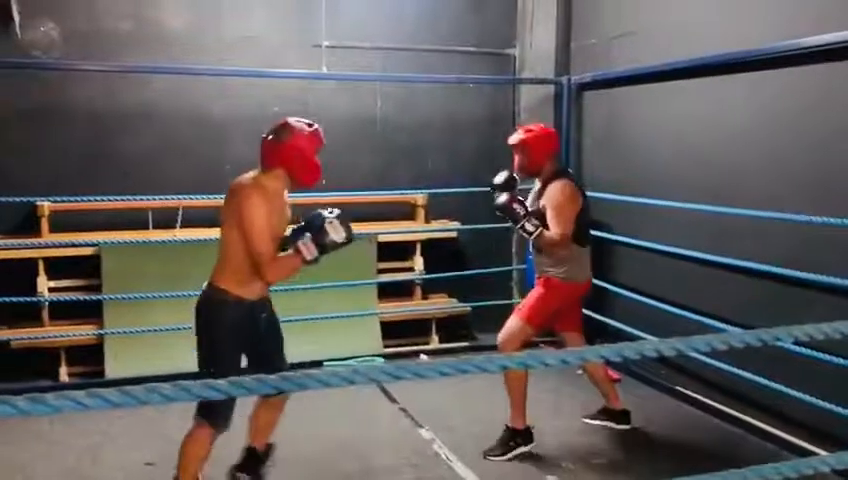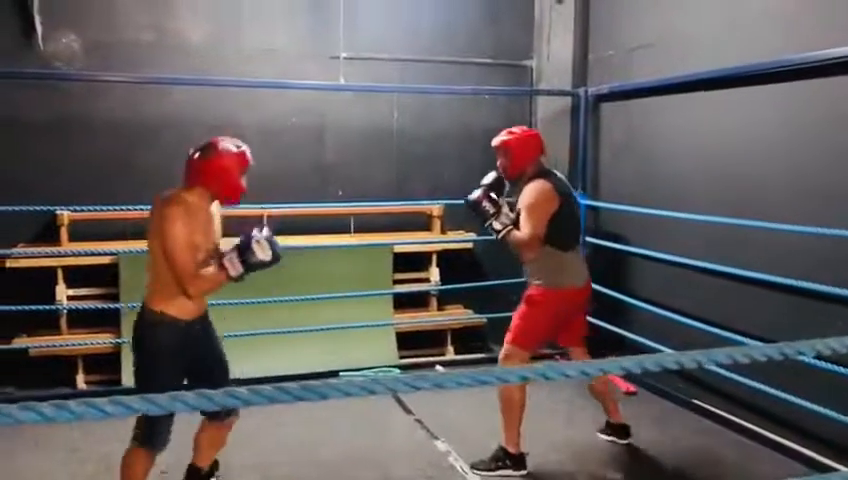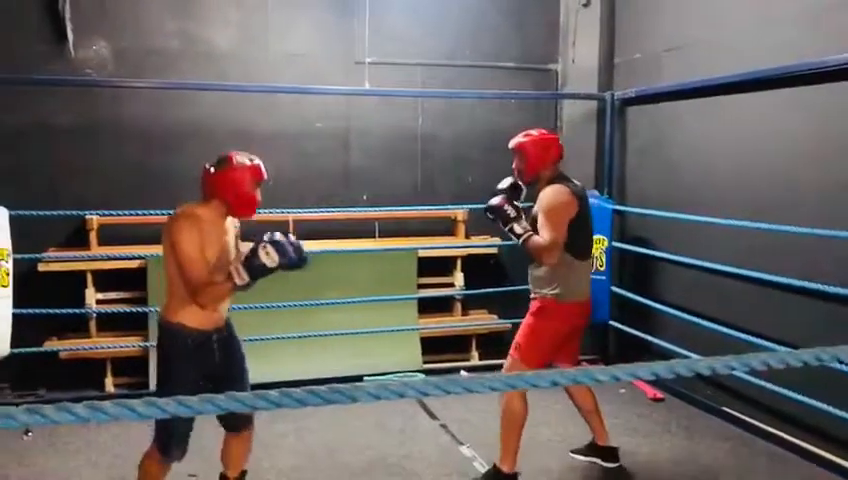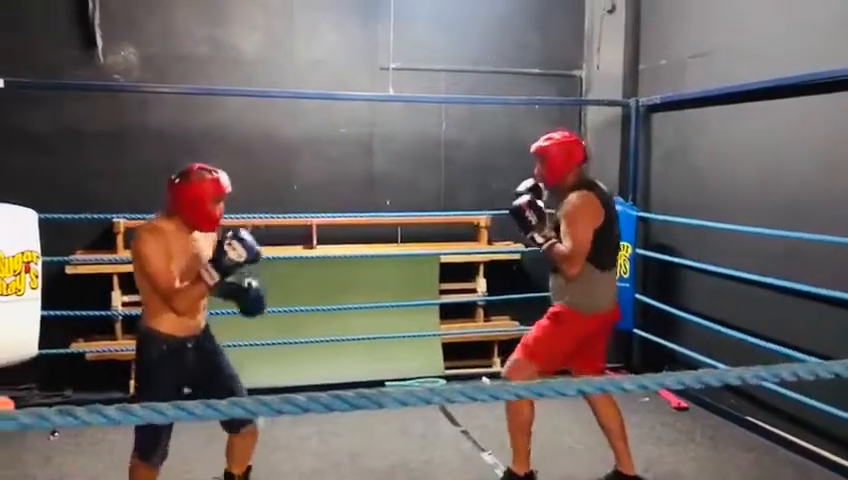
dt=0.5s
person 1, frame 1
left shoulder: (560, 190)
right shoulder: (545, 183)
left elbow: (559, 243)
right elbow: (541, 223)
left wrist: (522, 219)
right wrist: (511, 200)
left hip: (563, 280)
right hip: (564, 279)
left knee: (508, 340)
right knee: (575, 343)
left ankle: (518, 430)
right ankle: (615, 408)
person 1, frame 2
left shoulder: (537, 190)
right shoulder: (552, 180)
left elbow: (528, 247)
left wrist: (493, 218)
right wrist: (499, 205)
left hip: (551, 290)
right hip: (575, 286)
left knee: (509, 362)
right knee: (578, 355)
right ankle: (617, 423)
person 1, frame 3
left shoulder: (554, 195)
right shoulder: (567, 189)
left elbow: (548, 253)
left wrist: (514, 222)
right wrist: (517, 214)
left hip: (556, 303)
right hip: (575, 300)
left knee: (513, 377)
right knee: (566, 371)
right ankle: (603, 445)
person 1, frame 4
left shoulder: (578, 200)
right shoulder: (594, 195)
left elbow: (571, 264)
left wrist: (538, 230)
right wrist: (540, 217)
left hip: (575, 312)
right hip: (599, 310)
left knee: (515, 375)
person 2, frame 1
left shoulder: (279, 191)
right shoulder: (251, 194)
right elbow: (269, 270)
left wrist: (307, 232)
right wrist: (314, 245)
left hip: (257, 307)
right hip: (224, 309)
left knee: (276, 392)
right knee: (215, 417)
person 2, frame 2
left shoulder: (211, 208)
right shoulder: (174, 211)
right elbow: (191, 284)
left wrist: (249, 254)
right wrist: (239, 261)
left hip: (198, 326)
right hip: (162, 331)
left knee: (223, 413)
right knee: (151, 436)
person 2, frame 3
left shoulder: (230, 222)
right shoulder: (186, 224)
right elbow: (202, 293)
left wrist: (269, 256)
right wrist: (250, 269)
left hip: (221, 335)
right hip: (182, 341)
left knee: (241, 425)
right knee: (170, 444)
person 2, frame 4
left shoulder: (206, 232)
right shoulder: (150, 237)
right elbow: (177, 302)
left wrist: (238, 289)
right wrist: (218, 268)
left hip: (202, 343)
right hip: (161, 349)
left knee: (246, 422)
right knee: (151, 449)
